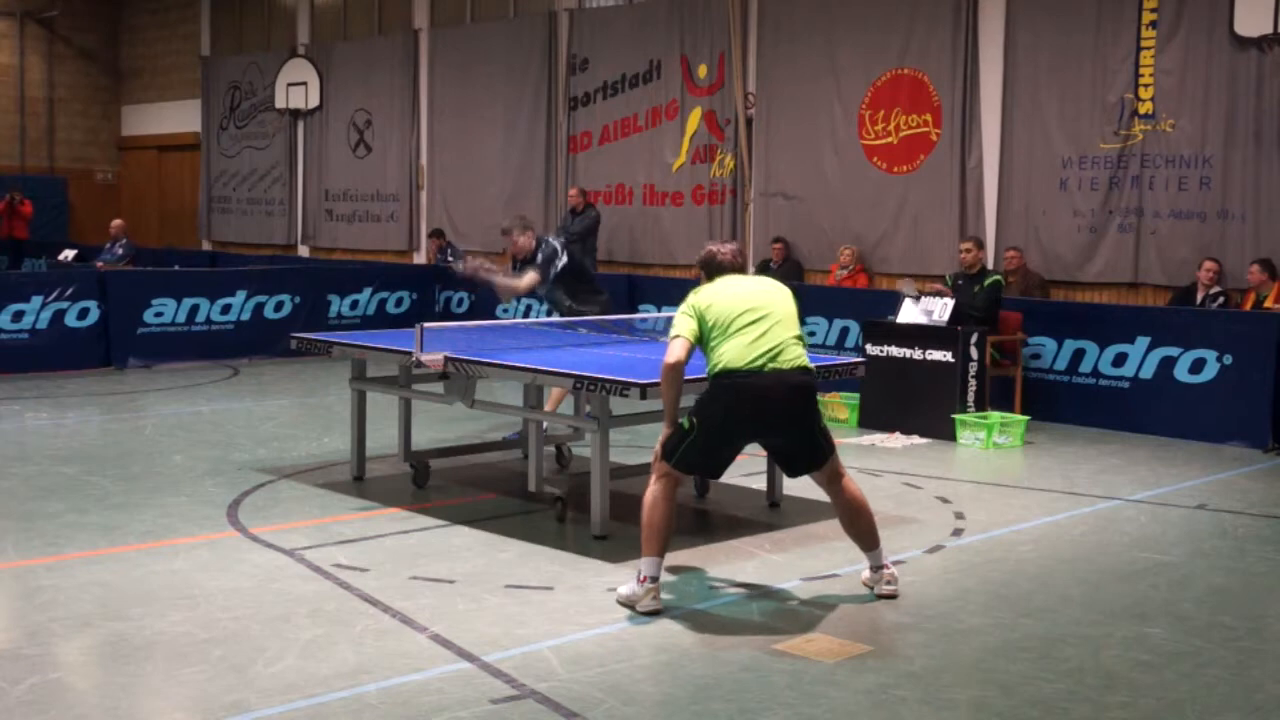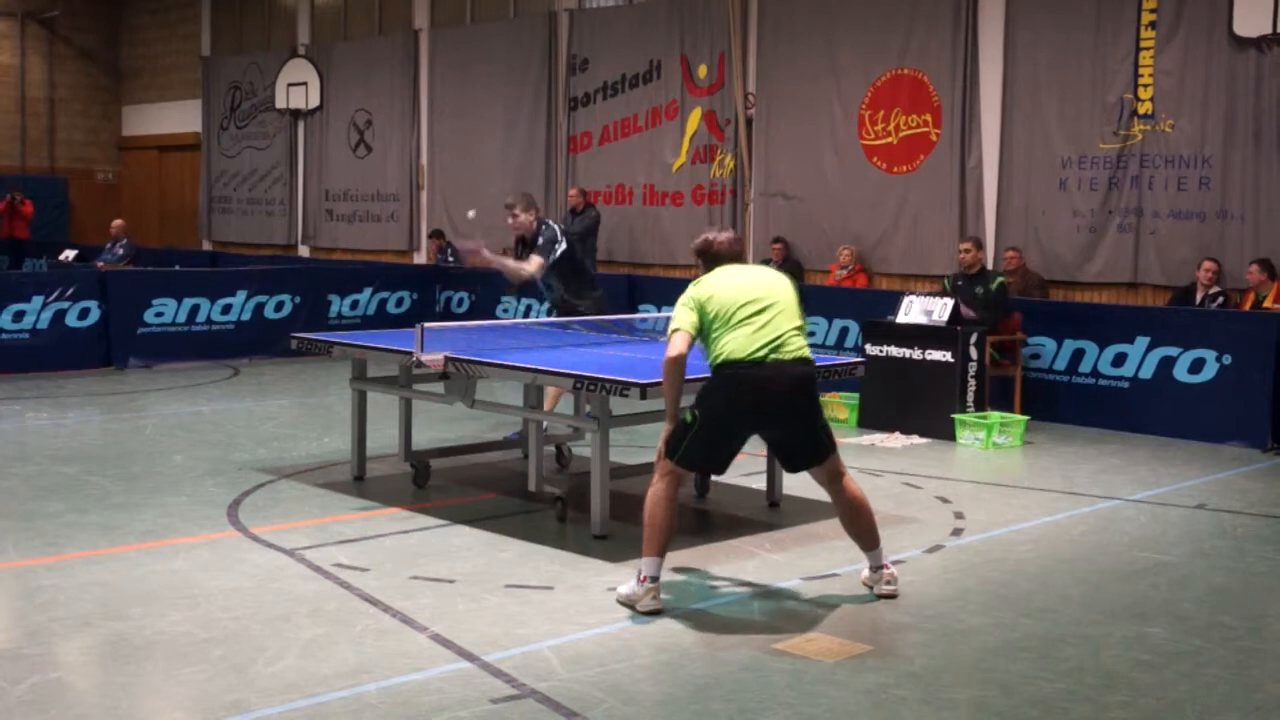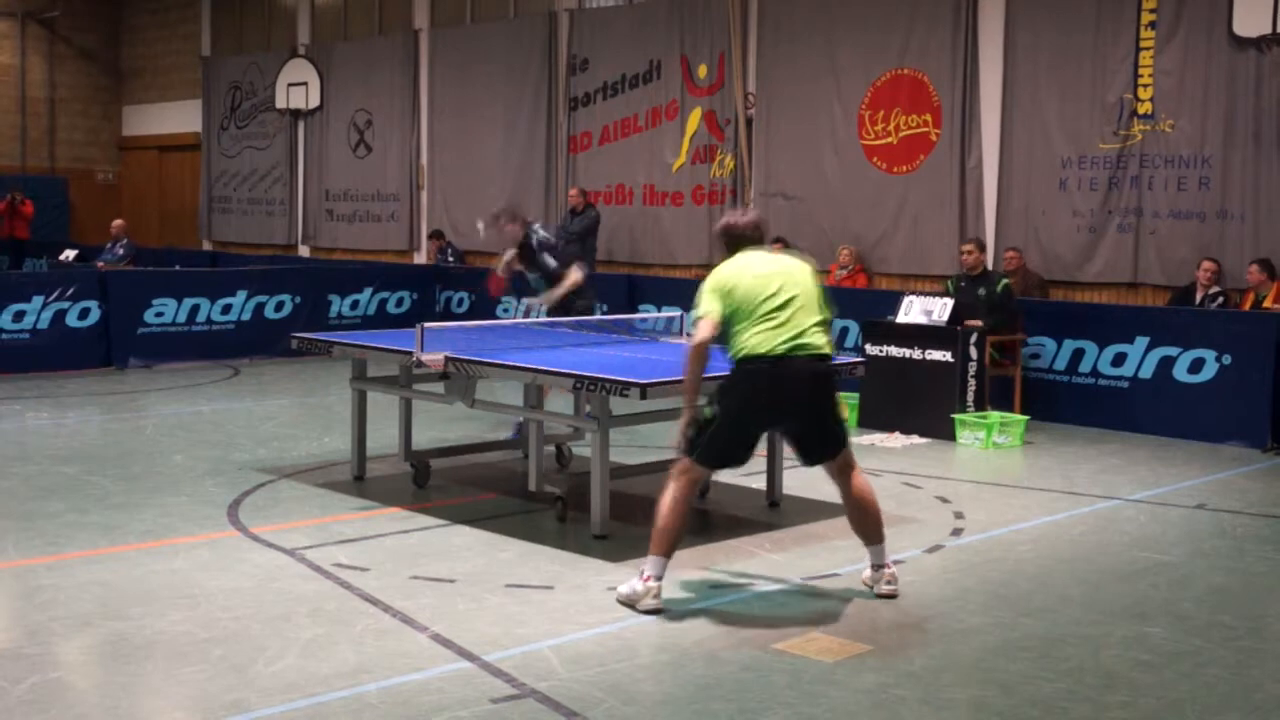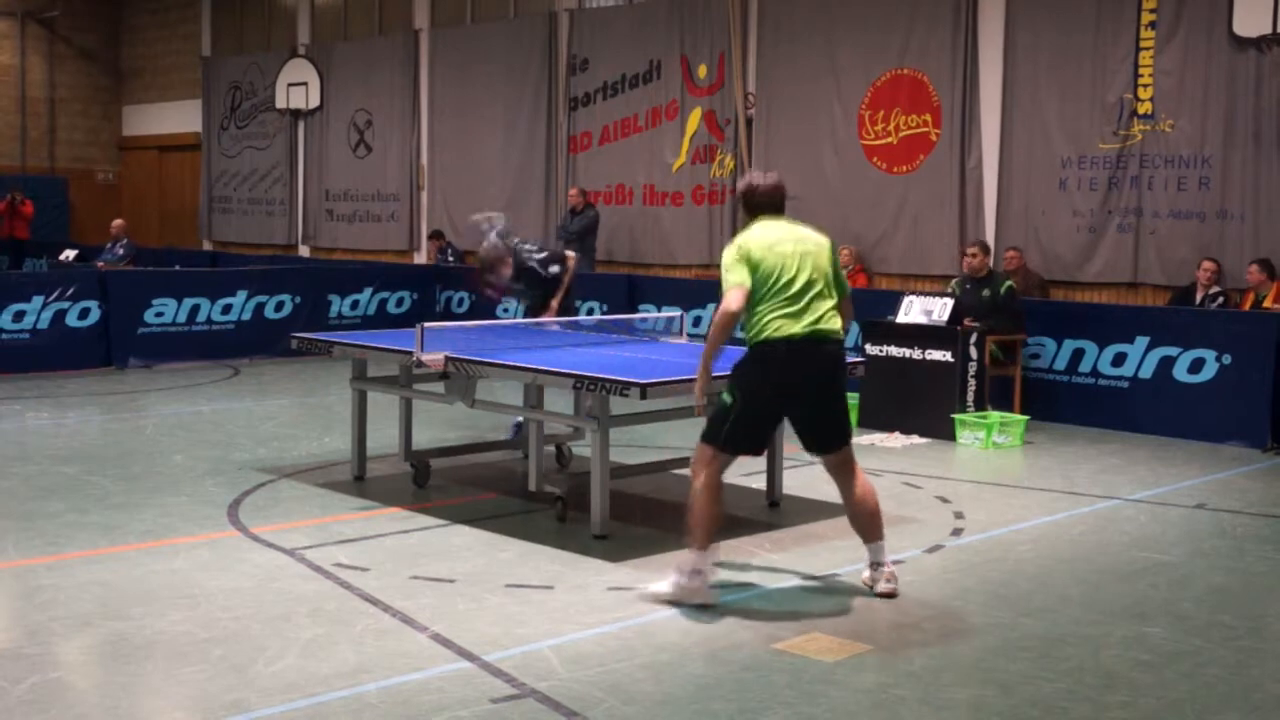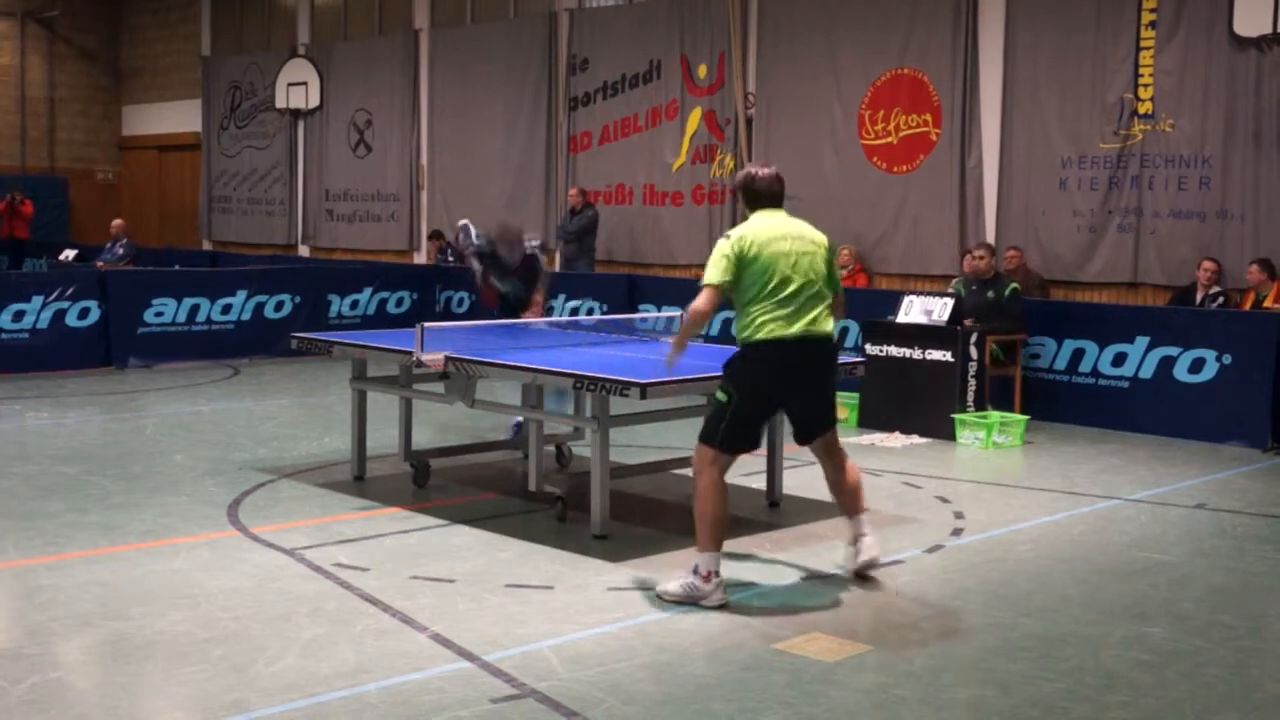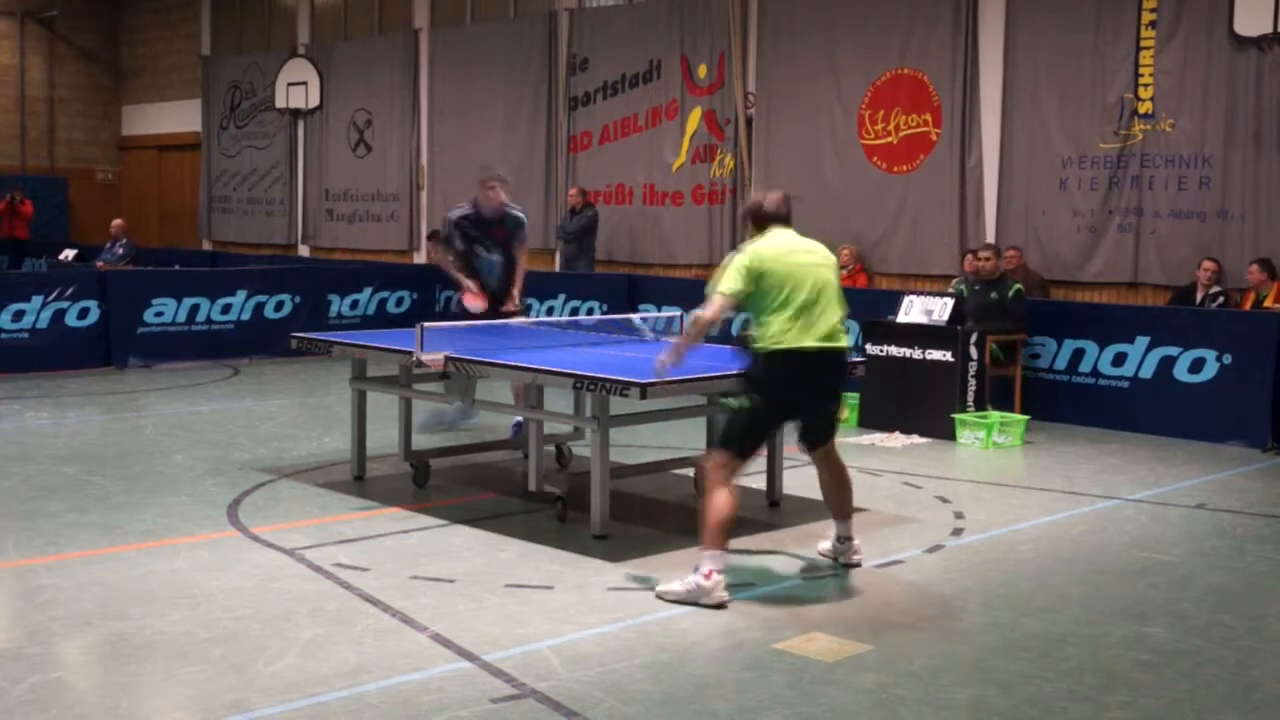
dt=0.2s
person 1, frame 1
left shoulder: (699, 298)
right shoulder: (777, 288)
left elbow: (674, 361)
left wrist: (669, 423)
left hip: (734, 390)
right hip: (793, 386)
left knee: (663, 474)
right knee: (834, 478)
left ankle: (646, 585)
right ankle: (881, 571)
person 1, frame 2
left shoulder: (698, 289)
right shoulder: (777, 277)
left elbow: (675, 354)
left wrist: (671, 419)
left hip: (736, 382)
right hip: (795, 378)
left knee: (667, 474)
right knee: (834, 476)
left ankle: (647, 584)
right ankle: (880, 570)
person 1, frame 3
left shoulder: (722, 275)
right shoulder: (801, 265)
left elbow: (701, 340)
right elbow: (827, 331)
left wrist: (690, 408)
left hip: (757, 375)
right hip: (813, 373)
left knee: (686, 475)
right knee: (845, 470)
left ankle: (648, 583)
right ankle: (882, 570)
person 1, frame 4
left shoulder: (743, 245)
right shoulder: (819, 241)
left elbow: (732, 308)
right elbow: (844, 310)
left wrist: (704, 370)
left hip: (771, 358)
right hip: (825, 356)
left knee: (706, 463)
right knee: (844, 467)
left ankle: (696, 576)
right ankle: (881, 569)
person 1, frame 5
left shoulder: (736, 239)
right shoulder: (816, 237)
left elbow: (703, 307)
right elbow: (837, 308)
left wrist: (677, 343)
left hip: (763, 357)
right hip: (818, 353)
left knee: (708, 463)
right knee: (830, 450)
left ankle: (707, 577)
right ankle: (862, 542)
person 1, frame 6
left shoulder: (751, 254)
right shoulder: (823, 253)
left elbow: (713, 314)
left wrist: (674, 351)
left hip: (781, 365)
right hip: (831, 363)
left knee: (720, 467)
right knee: (824, 452)
left ankle: (709, 576)
right ankle: (845, 543)
person 2, frame 1
left shoulder: (551, 250)
right shoulder: (521, 258)
left elbow: (523, 286)
right elbow: (508, 295)
left wrist: (484, 273)
right wrist: (492, 273)
left hip: (592, 312)
right hip: (573, 314)
left ankle: (540, 423)
person 2, frame 2
left shoulder: (549, 234)
right shoulder: (524, 240)
left elbow: (530, 271)
right elbow: (517, 276)
left wrist: (489, 258)
right wrist: (497, 261)
left hip: (586, 306)
right hip: (567, 308)
person 2, frame 3
left shoulder: (542, 243)
right shoulder: (523, 240)
left elbow: (578, 275)
left wrist: (549, 297)
right wrist: (507, 260)
left hip: (575, 305)
right hip: (559, 306)
person 2, frame 4
left shoulder: (534, 261)
right shoulder: (497, 244)
left elbow: (571, 257)
right elbow: (493, 220)
left wrist: (555, 303)
left hip: (556, 305)
right hip: (535, 306)
person 2, frame 5
left shoulder: (531, 252)
right shoulder: (479, 247)
right elbow: (463, 225)
left wrist: (536, 301)
right wrist: (479, 272)
left hip: (528, 306)
right hip: (504, 307)
left ankle: (525, 417)
person 2, frame 6
left shoulder: (515, 218)
right shoulder: (459, 218)
right elbow: (443, 254)
left wrist: (515, 291)
right wrist: (462, 280)
left hip: (505, 297)
right hip: (474, 296)
left ankle: (521, 416)
right ankle: (465, 403)
